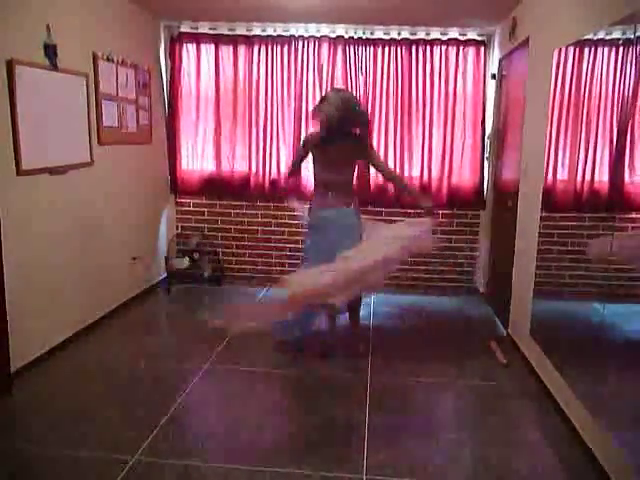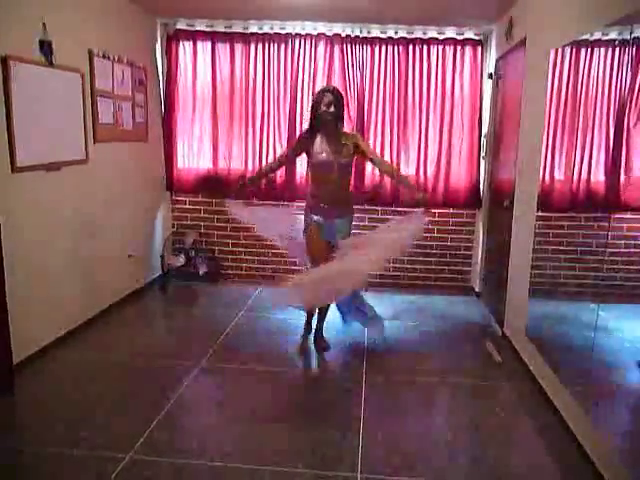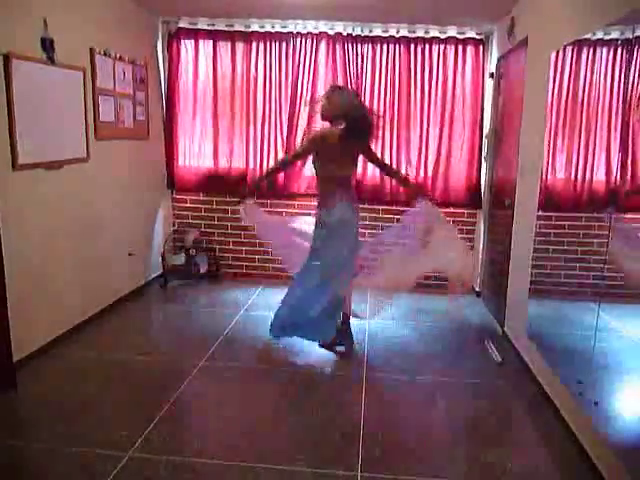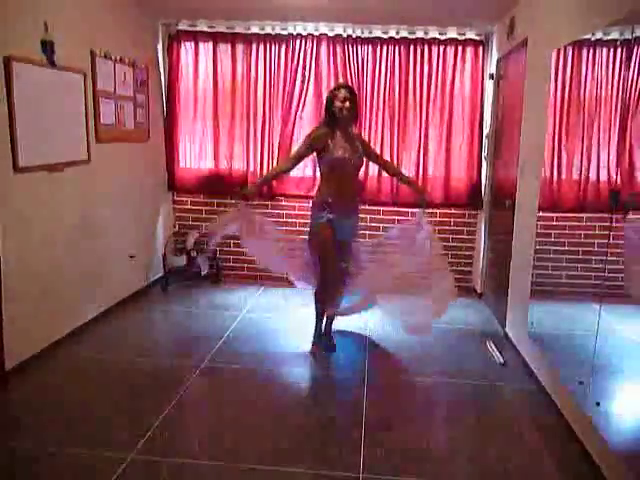
dt=0.7s
person 1, frame 1
left shoulder: (313, 138)
right shoulder: (359, 141)
left elbow: (294, 168)
right elbow: (388, 172)
left wrist: (287, 180)
right wrist: (420, 198)
left hip: (320, 211)
right hip: (347, 213)
person 1, frame 2
left shoulder: (352, 140)
right shoulder: (309, 138)
left elbow: (381, 163)
right elbow: (280, 162)
left wrist: (412, 188)
right wrist: (248, 181)
left hip: (342, 215)
right hip: (315, 213)
left ankle: (319, 330)
right ankle: (310, 323)
person 1, frame 3
left shoulder: (325, 134)
right shoulder: (357, 136)
left elbow: (288, 160)
right elbow: (384, 166)
left wrist: (258, 181)
right wrist: (412, 188)
left hip: (335, 208)
right hip: (345, 206)
left knee: (325, 270)
right knee: (338, 272)
left ankle: (342, 334)
right ankle: (343, 331)
person 1, frame 4
left shoulder: (358, 140)
right shoulder: (321, 134)
left elbow: (386, 166)
right elbow: (290, 162)
left wrist: (417, 188)
right wrist: (258, 184)
left hip: (349, 213)
right hip: (325, 211)
left knee: (339, 276)
right knee: (328, 274)
left ankle: (327, 330)
right ankle: (319, 331)
